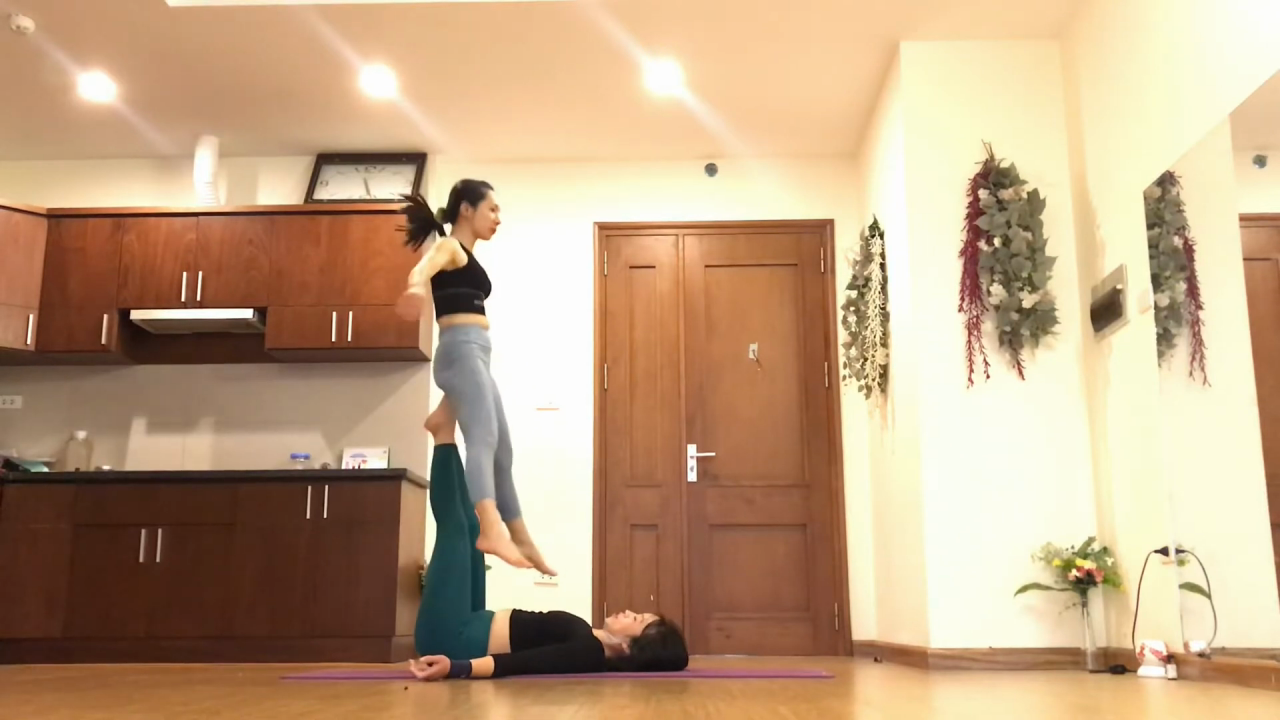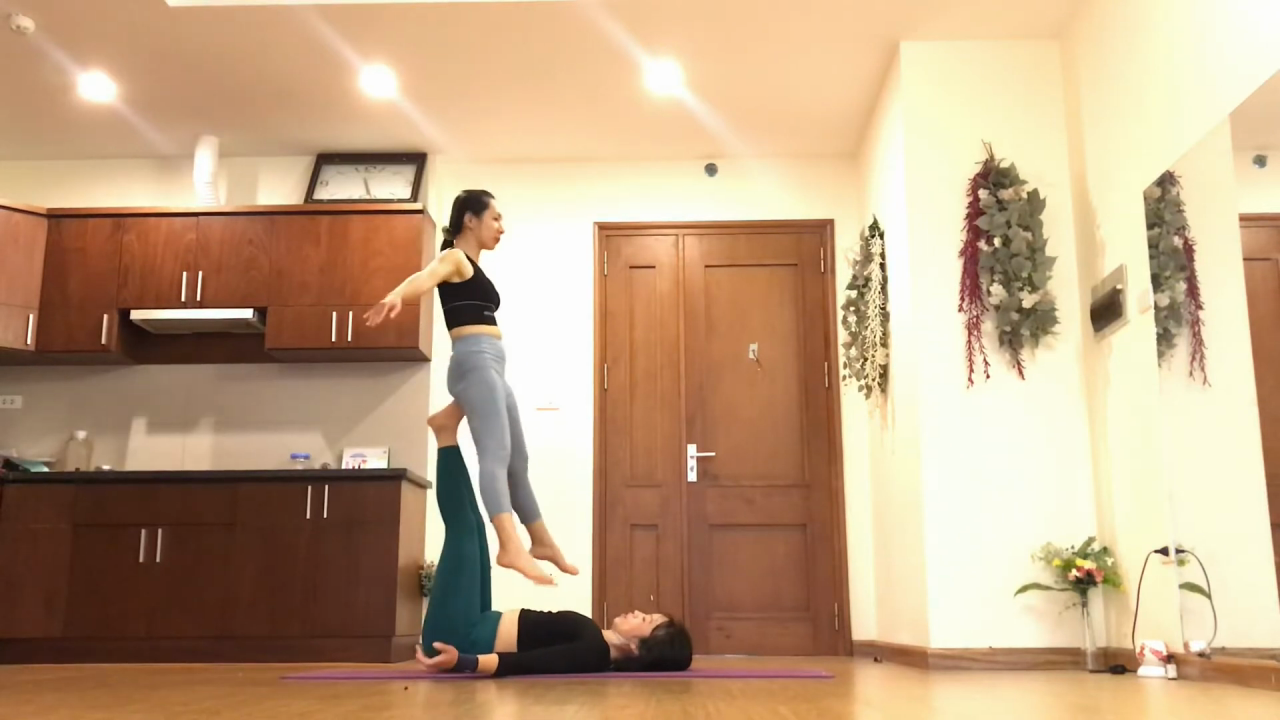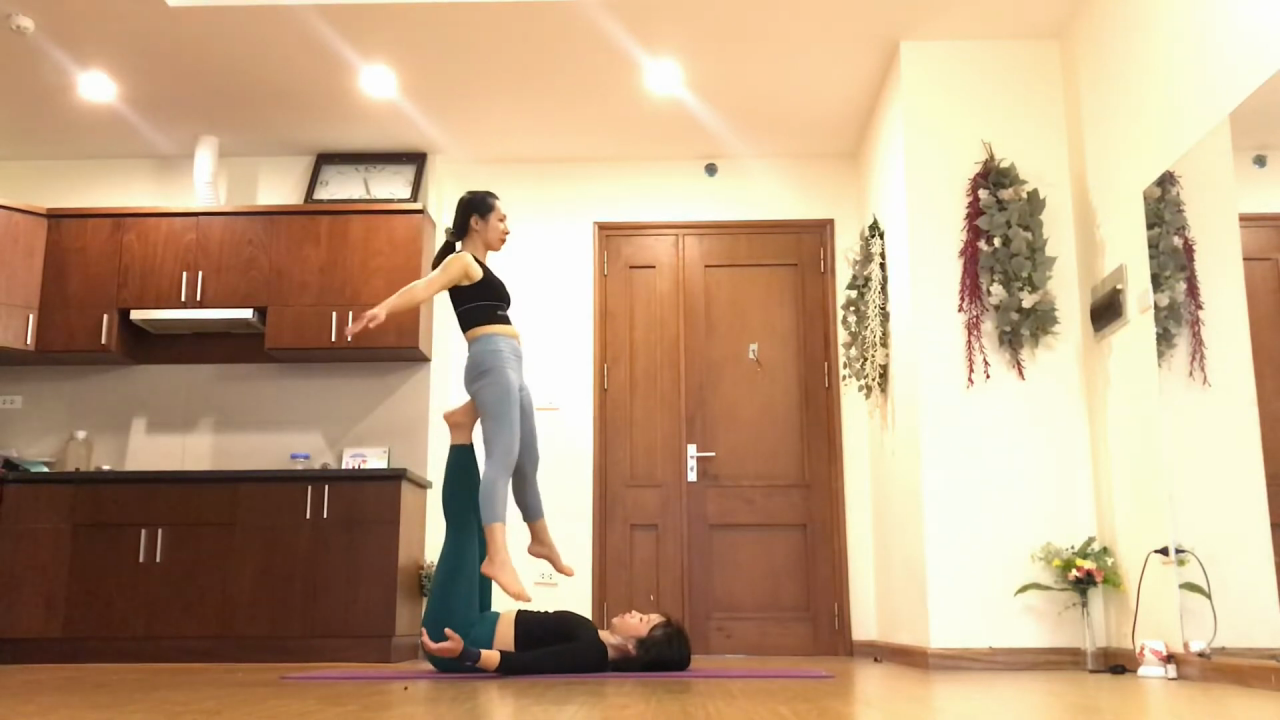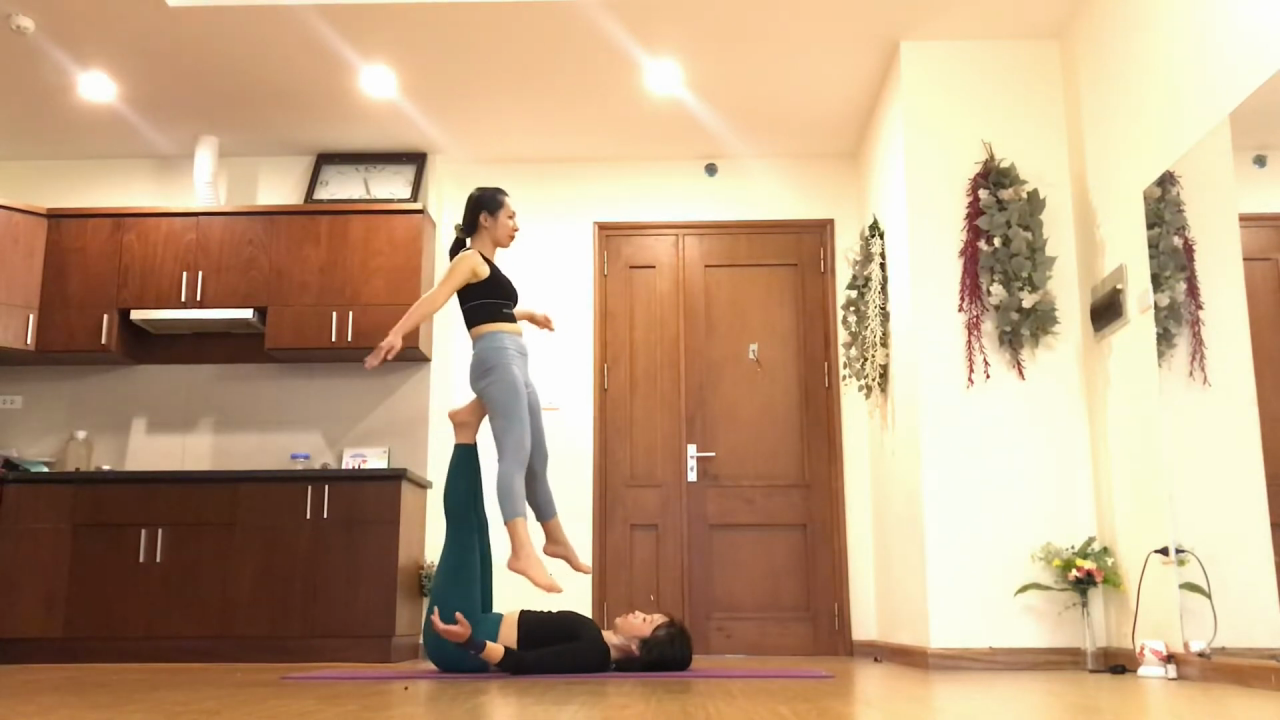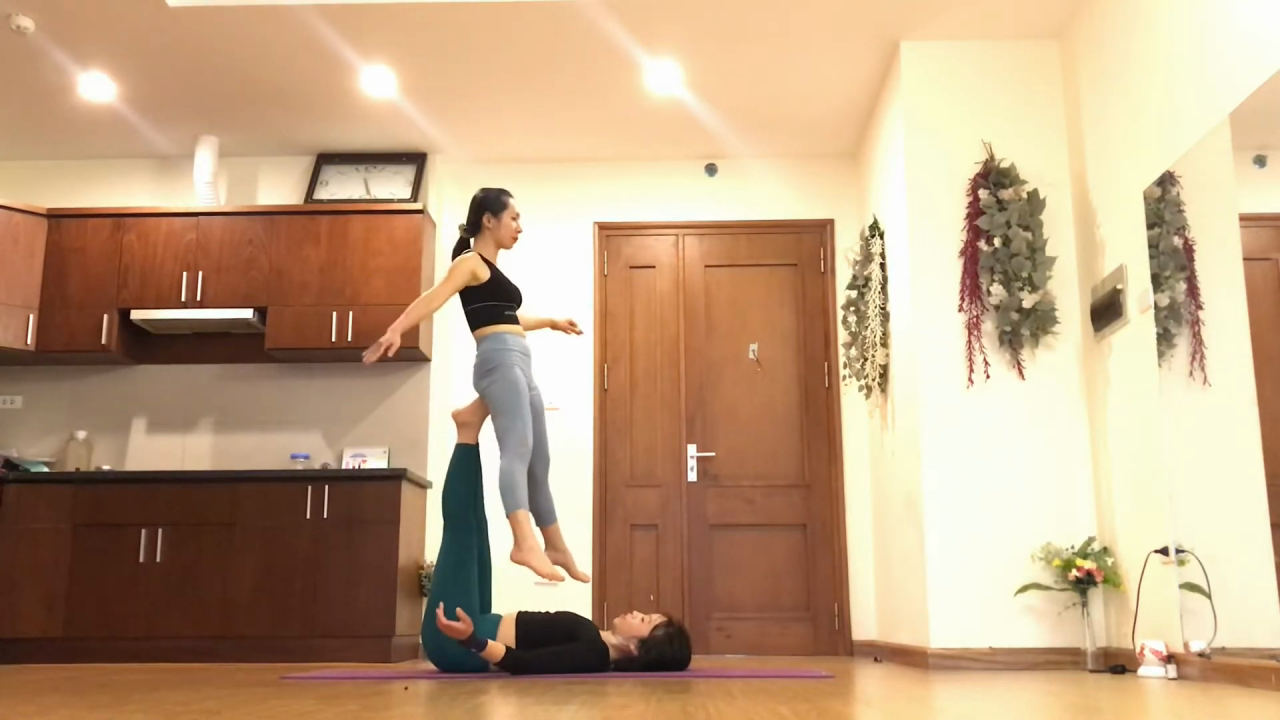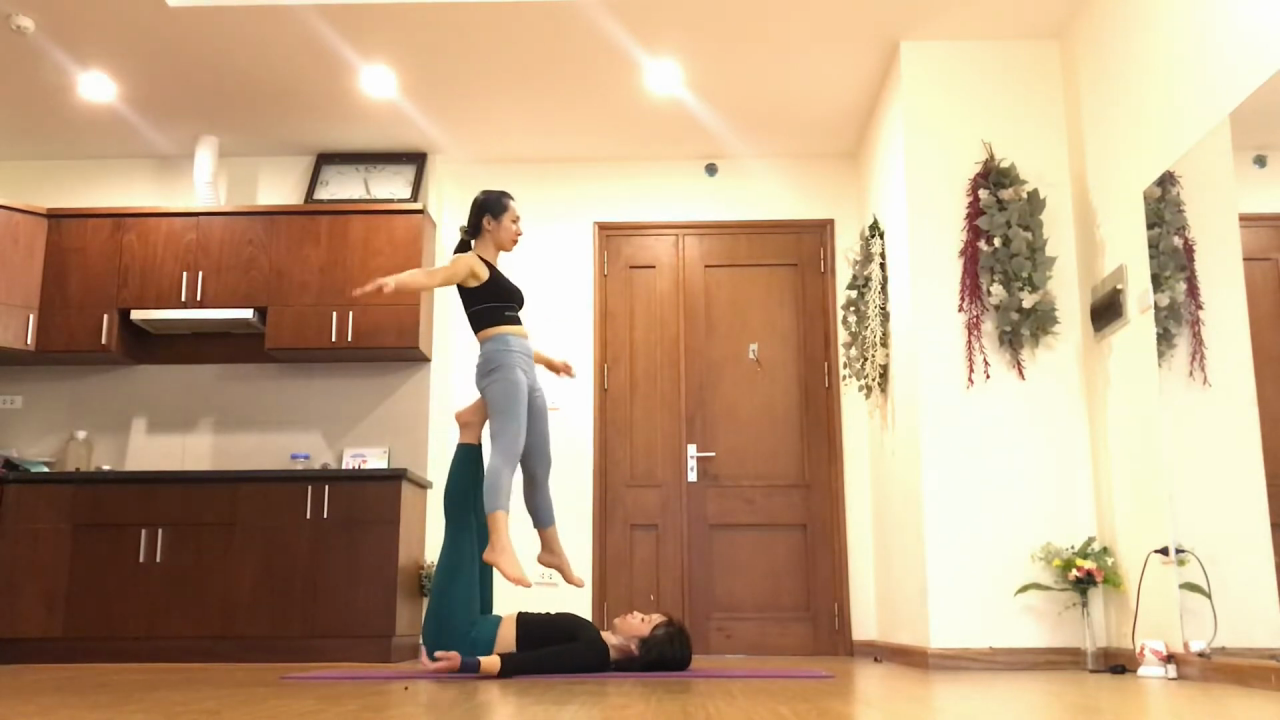
dt=0.3s
person 1, frame 1
left shoulder: (466, 256)
right shoulder: (448, 247)
right elbow: (422, 270)
right wrist: (416, 287)
left hip: (474, 355)
right hip: (461, 351)
left knee: (501, 453)
right knee: (484, 439)
left ankle: (521, 540)
right ankle: (492, 531)
person 1, frame 2
left shoulder: (472, 266)
right shoulder: (455, 258)
right elbow: (424, 278)
right wrist: (395, 295)
left hip: (490, 367)
right hip: (475, 362)
left knee: (516, 460)
right knee: (496, 453)
left ankle: (541, 541)
right ankle: (510, 544)
person 1, frame 3
left shoulder: (480, 269)
right shoulder: (462, 261)
right elbow: (423, 288)
right wrist: (383, 308)
left hip: (508, 365)
right hip: (492, 361)
left knee: (526, 462)
right knee: (502, 458)
left ankle: (541, 539)
right ankle: (497, 556)
person 1, frame 4
left shoulder: (489, 268)
right shoulder: (470, 260)
right elbow: (434, 299)
left wrist: (530, 315)
right wrist: (396, 334)
left hip: (513, 363)
right hip: (496, 359)
left knee: (536, 459)
right knee: (516, 453)
left ankle: (556, 539)
right ankle: (523, 551)
person 1, frame 5
left shoulder: (492, 271)
right shoulder: (470, 262)
right elbow: (433, 298)
left wrist: (549, 322)
right wrist: (395, 329)
left hip: (518, 364)
right hip: (500, 361)
left knee: (538, 462)
right knee: (518, 450)
left ankle: (554, 546)
right ankle: (525, 543)
person 1, frame 6
left shoulder: (494, 273)
right shoulder: (470, 263)
right elbow: (428, 277)
left wrist: (546, 359)
right wrist: (391, 280)
left hip: (522, 367)
right hip: (502, 363)
left knee: (538, 466)
right knee: (508, 449)
left ankle: (551, 548)
right ankle: (499, 543)
person 2, frame 1
left shoulder: (588, 653)
right shoulder: (588, 642)
left elbow: (517, 665)
left wrist: (455, 667)
left hip: (452, 642)
right hip: (466, 634)
left knee: (455, 528)
left ankle: (445, 434)
right ankle: (445, 432)
person 2, frame 2
left shoulder: (594, 653)
right shoulder: (596, 640)
left elbow: (521, 664)
left wrist: (462, 661)
left hip: (460, 641)
right hip: (472, 638)
left knee: (462, 530)
left ankle: (447, 433)
right ankle: (447, 430)
person 2, frame 3
left shoulder: (592, 654)
right shoulder: (593, 642)
left elbow: (520, 664)
left wrist: (464, 653)
left hip: (452, 637)
right hip: (472, 634)
left knee: (463, 530)
left ankle: (462, 430)
person 2, frame 4
left shoulder: (595, 654)
right shoulder: (596, 642)
left elbow: (522, 663)
left wrist: (471, 642)
left hip: (454, 647)
right hip: (475, 632)
left knee: (463, 531)
left ankle: (466, 431)
right ankle: (467, 429)
person 2, frame 5
left shoulder: (594, 655)
right shoulder: (594, 643)
left elbow: (521, 663)
left wrist: (471, 640)
left hip: (454, 647)
right hip: (474, 632)
left knee: (461, 532)
left ankle: (468, 431)
person 2, frame 6
left shoulder: (594, 654)
right shoulder: (596, 643)
left elbow: (519, 664)
left wrist: (463, 663)
left hip: (457, 641)
right hip: (469, 638)
left knee: (461, 532)
left ankle: (471, 430)
